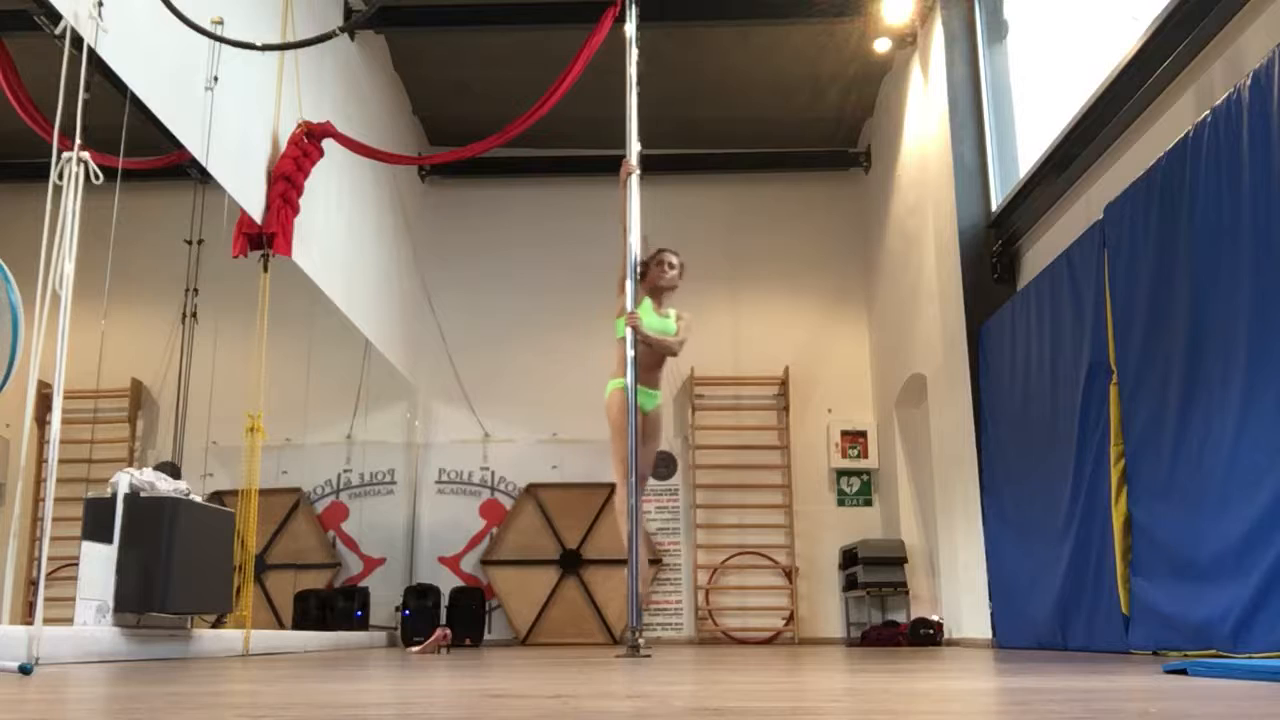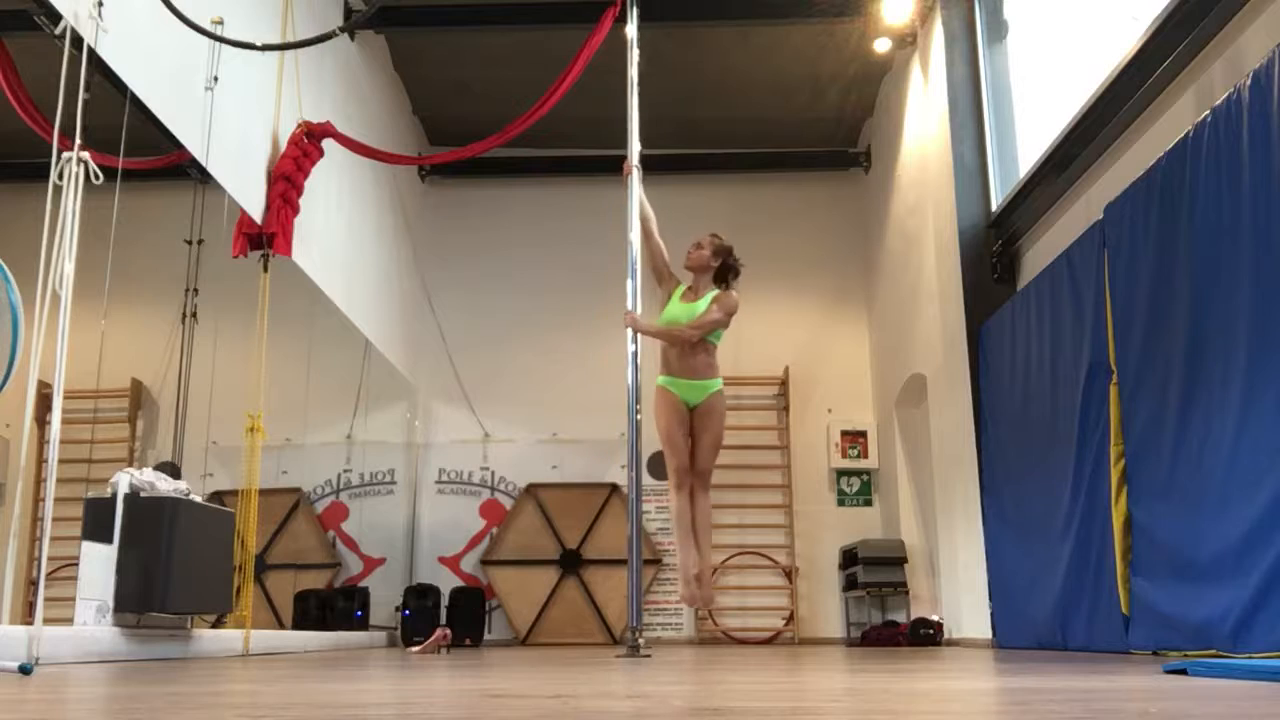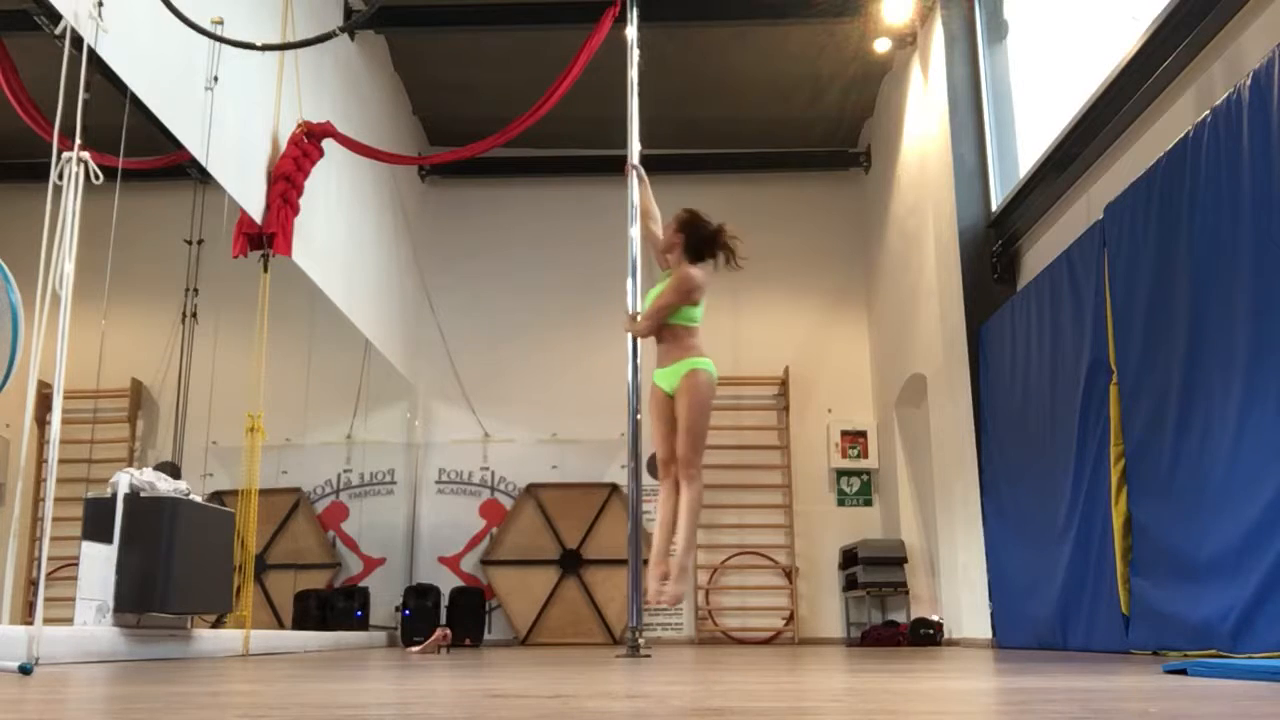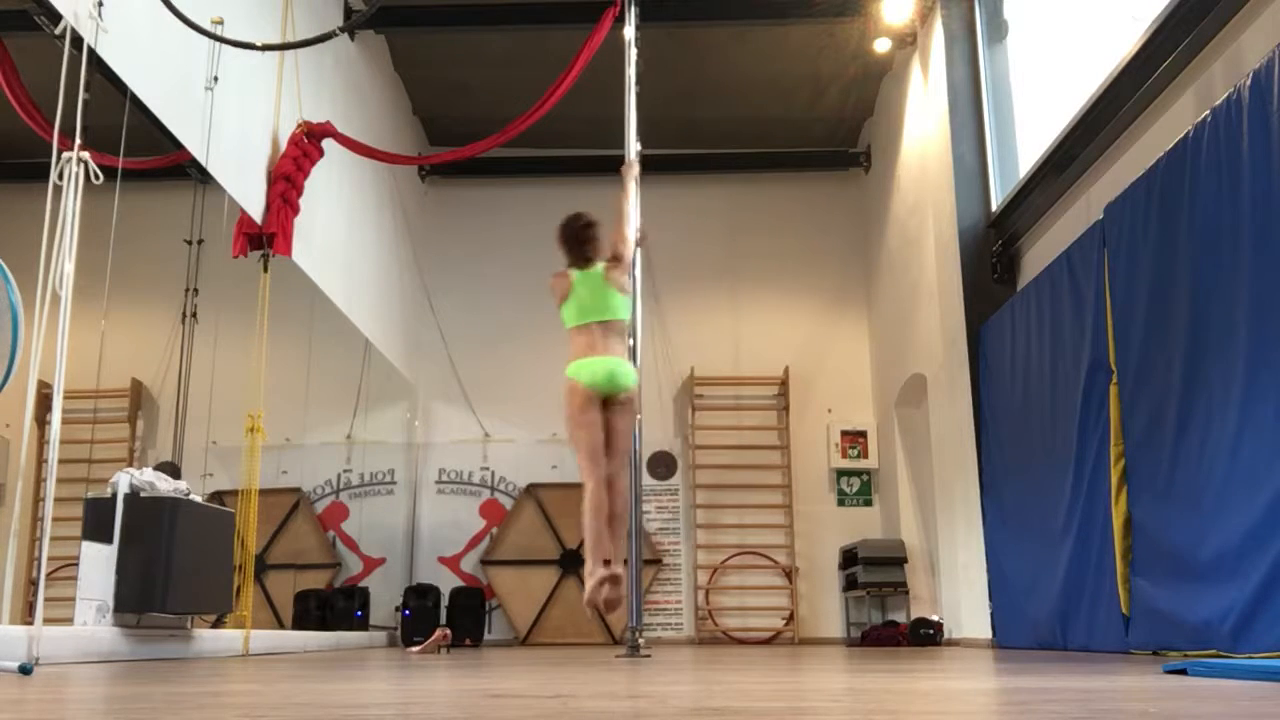
dt=0.4s
person 1, frame 1
left shoulder: (677, 316)
right shoulder: (632, 297)
left elbow: (676, 347)
right elbow: (627, 237)
left wrist: (644, 330)
right wrist: (626, 185)
left hip: (652, 398)
right hip: (624, 391)
left knee: (641, 479)
right knee: (626, 478)
person 1, frame 2
left shoulder: (727, 299)
right shoulder: (672, 288)
left elbow: (690, 335)
right elbow: (649, 234)
left wrist: (645, 327)
right wrist: (635, 187)
left hip: (708, 391)
right hip: (671, 389)
left knee: (701, 480)
right knee: (679, 479)
left ankle: (705, 568)
right ankle: (687, 569)
person 1, frame 3
left shoulder: (687, 275)
right shoulder: (674, 270)
left elbow: (649, 326)
right elbow: (650, 227)
left wrist: (633, 326)
right wrist: (642, 183)
left hip: (692, 372)
right hip: (664, 378)
left knee: (688, 469)
right knee: (667, 470)
left ankle: (680, 564)
right ankle: (658, 563)
person 1, frame 4
left shoulder: (560, 282)
right shoulder: (621, 269)
right elbow: (626, 232)
right wrist: (629, 180)
left hip: (584, 375)
right hip: (622, 372)
left knee: (593, 473)
right knee: (617, 473)
left ankle: (595, 566)
right ankle: (615, 566)
